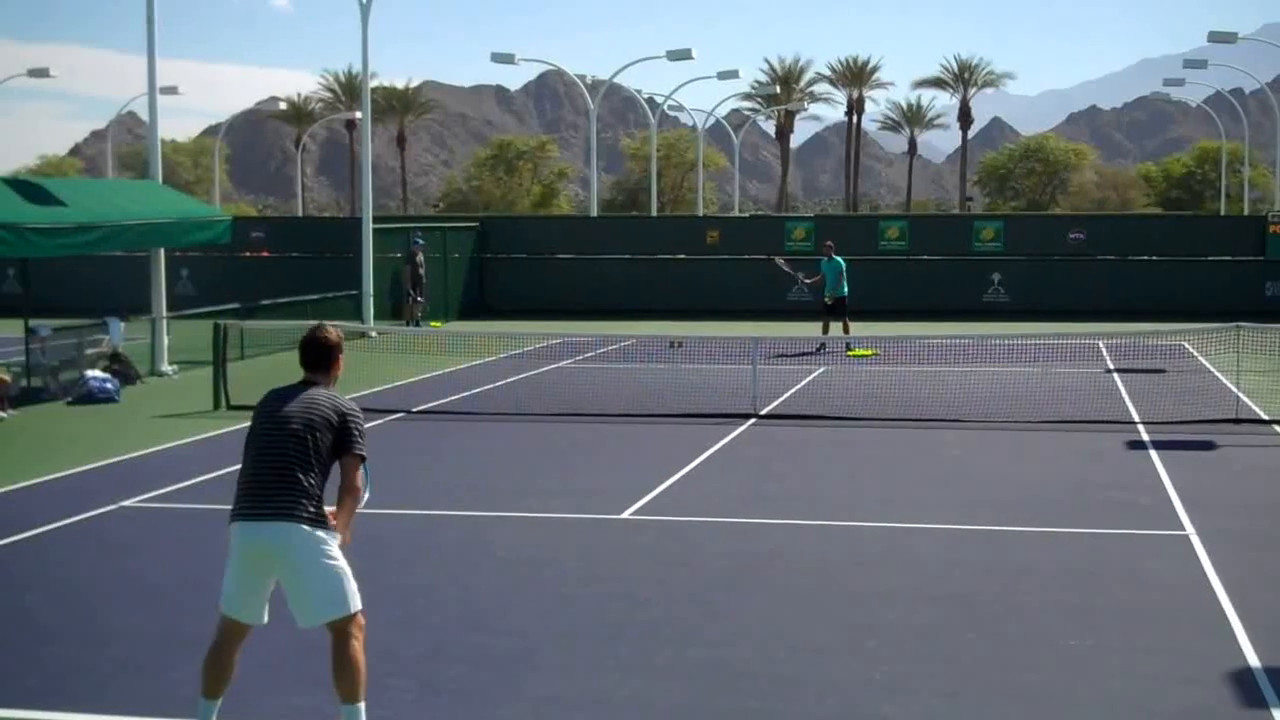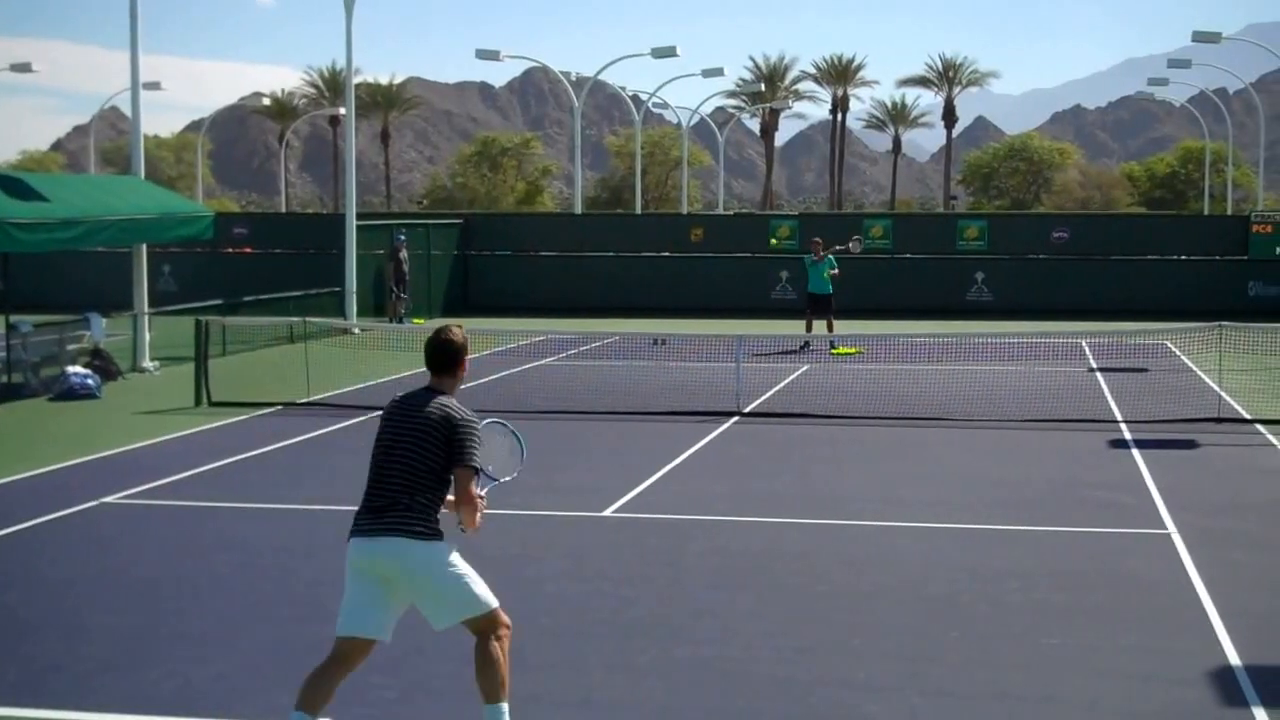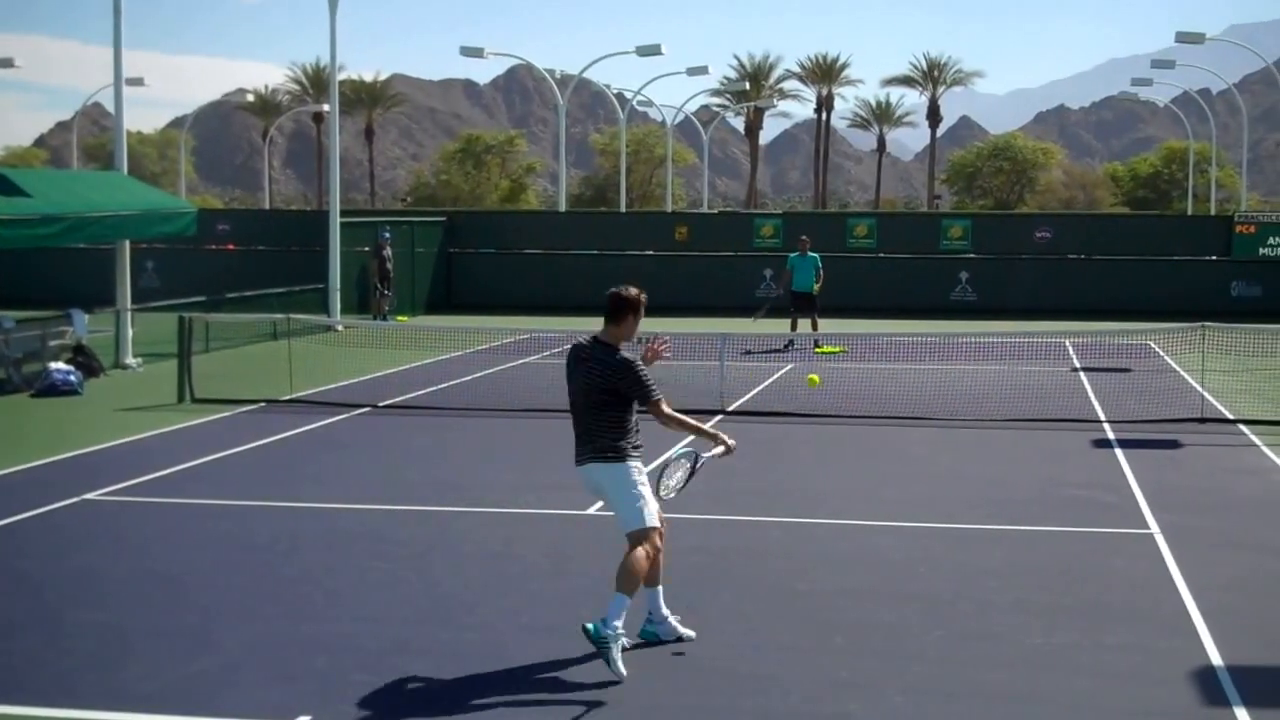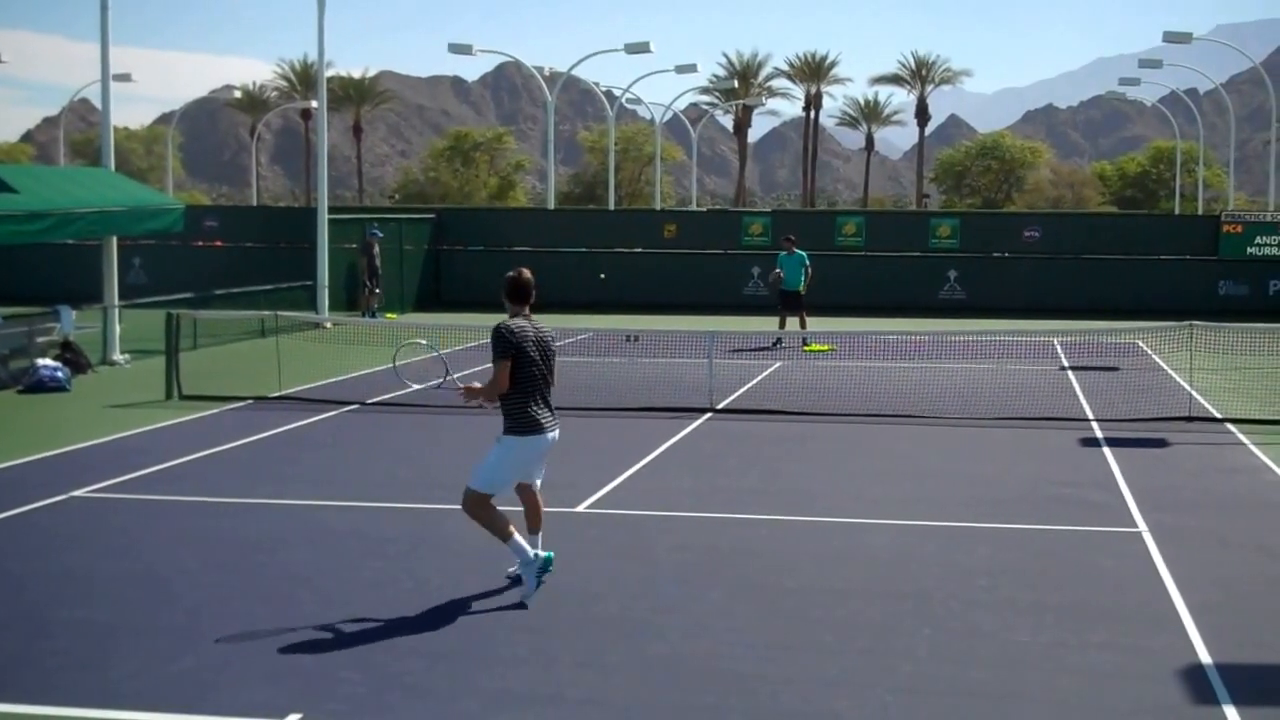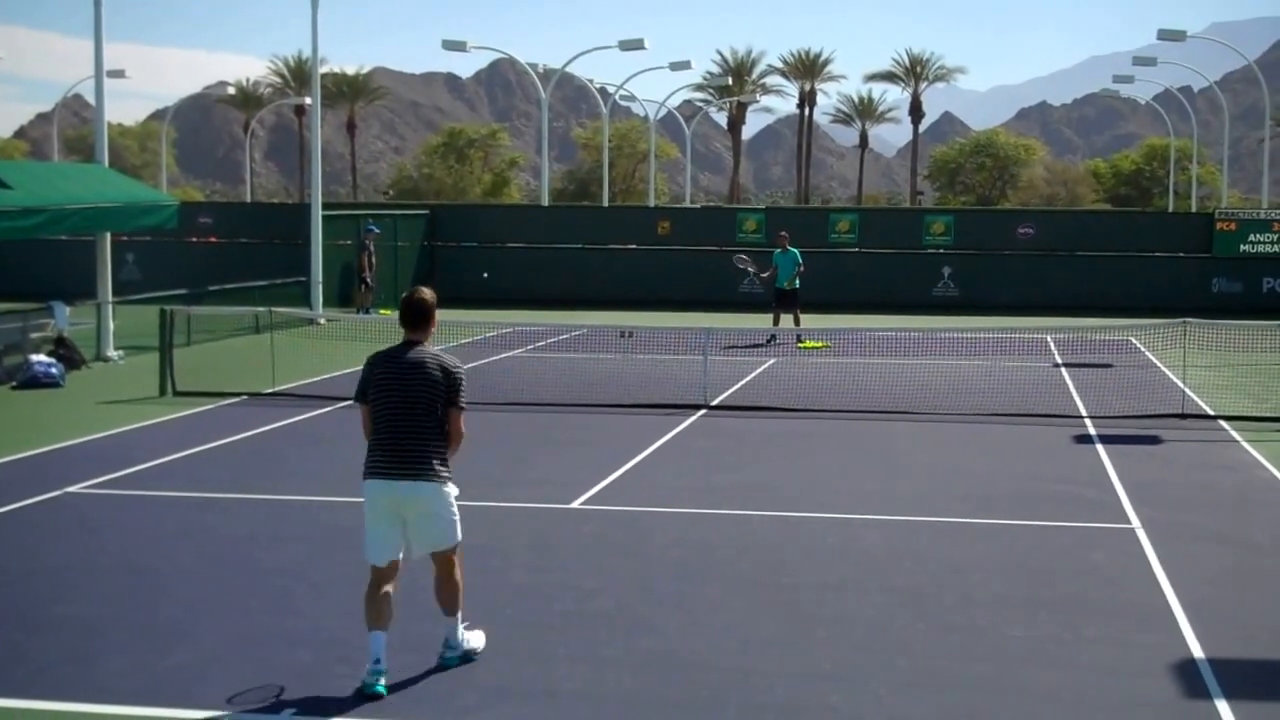
dt=1s
person 1, frame 1
left shoulder: (269, 400)
right shoulder: (345, 410)
right elbow: (352, 487)
right wrist: (342, 525)
left hip: (246, 525)
right hip: (299, 529)
left knee: (231, 630)
right knee: (349, 628)
person 1, frame 2
left shoulder: (395, 408)
right shoulder: (461, 419)
right elbow: (464, 496)
right wrist: (471, 519)
left hip: (365, 543)
right hip: (416, 545)
left knee: (345, 656)
right knee: (495, 630)
person 1, frame 3
left shoulder: (578, 351)
right shoulder: (627, 365)
right elbow: (664, 415)
left wrist: (642, 360)
right wrist: (712, 435)
left hip: (592, 463)
right hip: (615, 465)
left knee: (654, 530)
right knee: (646, 544)
left ankle: (658, 620)
right ankle: (609, 628)
person 1, frame 4
left shoulder: (504, 330)
right shoulder: (544, 332)
left elbow: (500, 384)
left wrist: (478, 392)
right wrist: (488, 392)
left hip: (522, 433)
right hip: (547, 427)
left knee: (474, 501)
right knee: (526, 489)
left ankle: (532, 559)
right ankle: (533, 555)
person 1, frame 5
left shoulder: (375, 364)
right shoulder: (449, 366)
left elbow: (367, 428)
right elbow: (456, 432)
left hip: (378, 480)
right hip: (428, 481)
left knee: (382, 576)
right knee: (446, 562)
left ankle: (376, 666)
right ankle: (456, 640)
